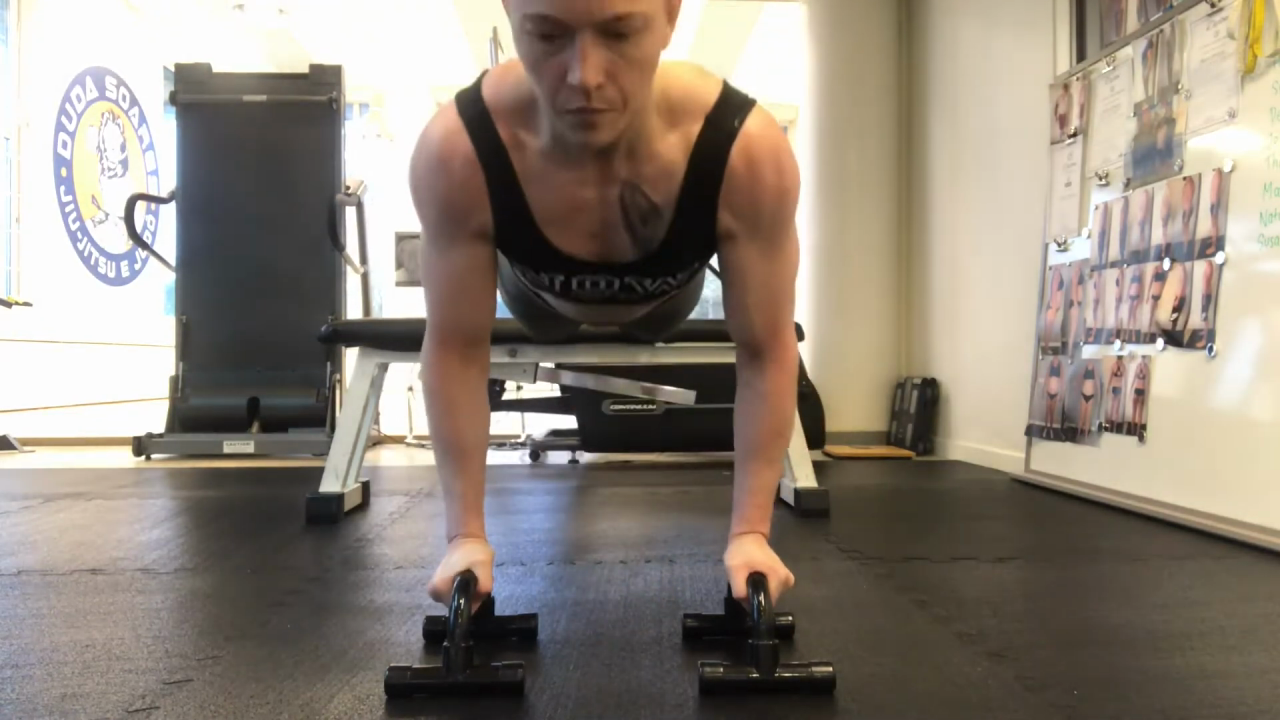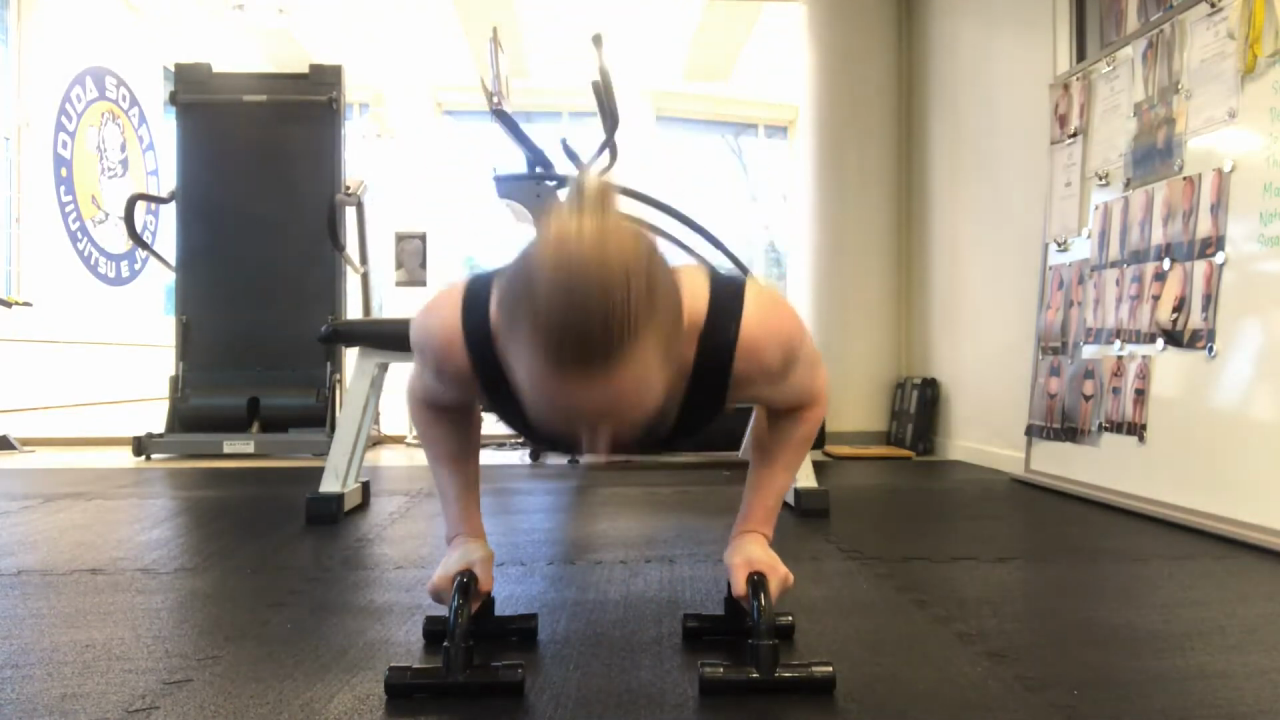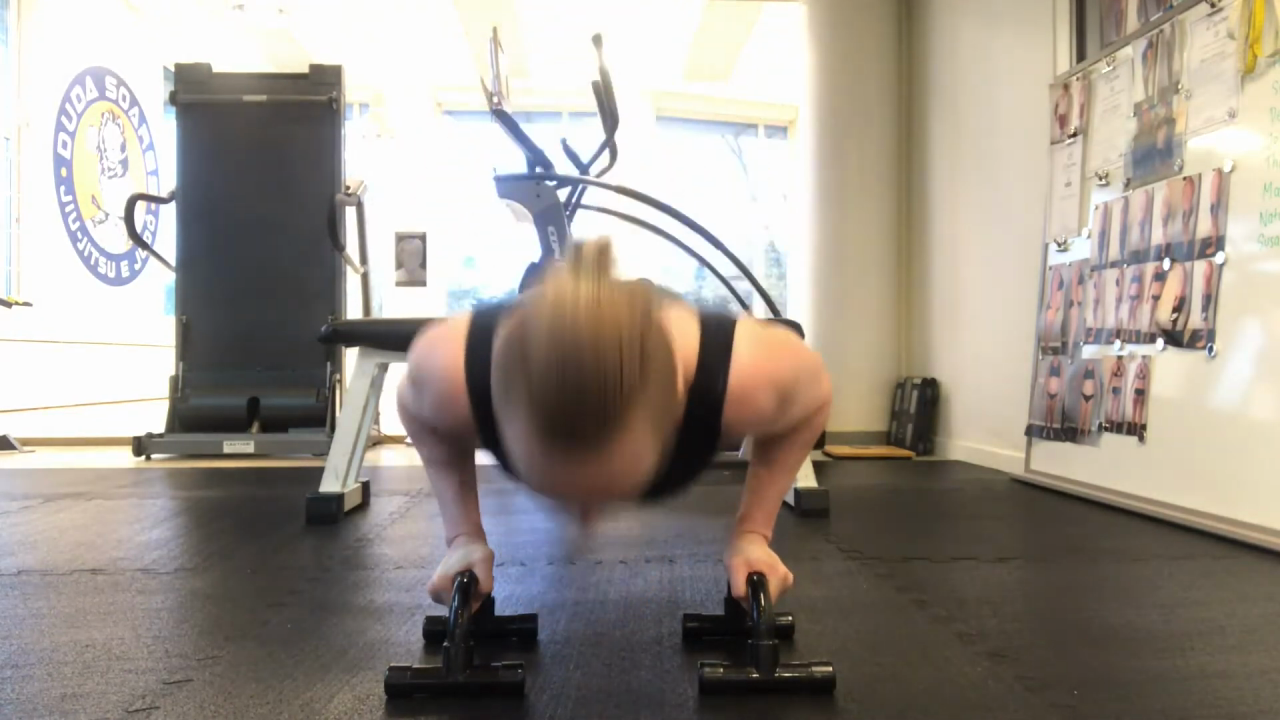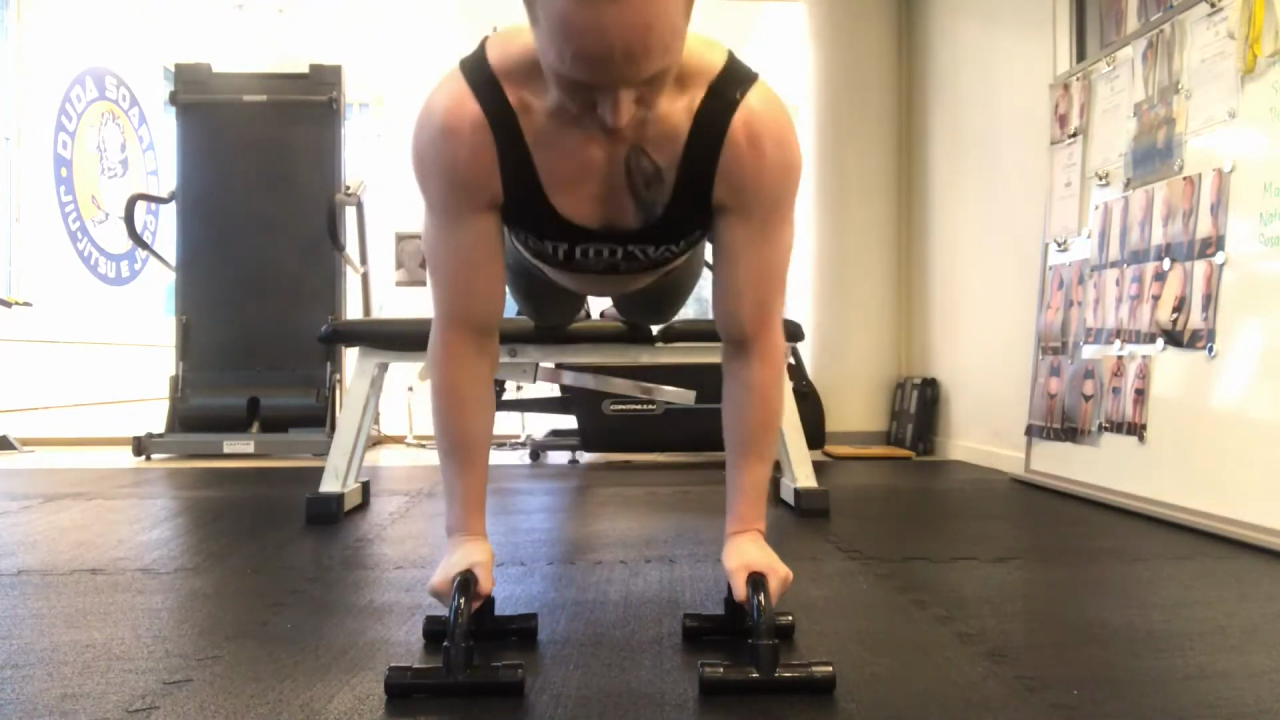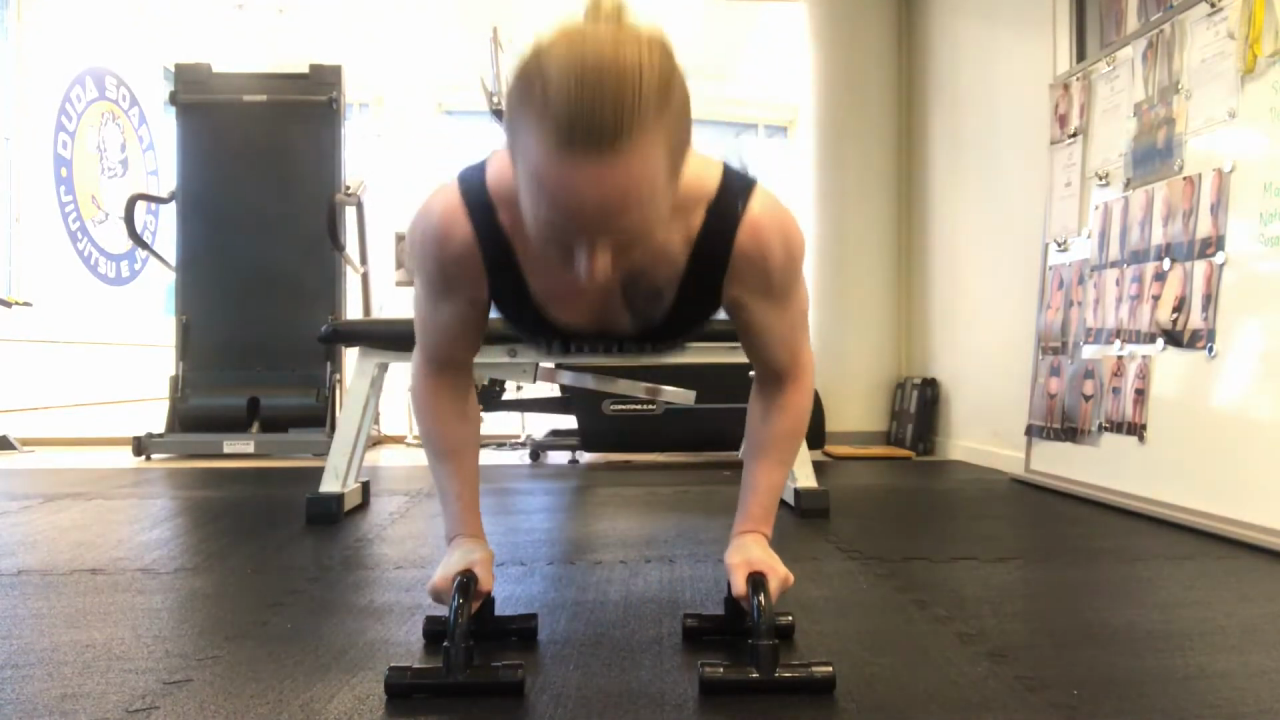
dt=0.5s
person 1, frame 1
left shoulder: (748, 152)
right shoulder: (455, 151)
left elbow: (765, 352)
right elbow: (455, 350)
left wrist: (749, 533)
right wrist: (466, 536)
left hip: (660, 293)
right hip: (544, 291)
left knee: (655, 330)
right knee: (542, 328)
person 1, frame 2
left shoulder: (748, 332)
right shoulder: (454, 330)
left elbow: (803, 399)
right elbow: (433, 400)
left wrist: (752, 532)
right wrist: (464, 536)
person 1, frame 3
left shoulder: (742, 377)
right shoulder: (454, 373)
left elbow: (816, 394)
left wrist: (753, 531)
right wrist: (465, 534)
left ankle: (647, 299)
right ankle: (541, 290)
person 1, frame 4
left shoulder: (750, 124)
right shoulder: (460, 117)
left elbow: (751, 342)
right elbow: (464, 337)
left wrist: (746, 530)
right wrist: (465, 534)
left hip: (660, 267)
right hip: (541, 260)
left knee: (651, 310)
right knee: (544, 312)
person 1, frame 5
left shoulder: (753, 232)
right shoulder: (455, 225)
left elbow: (786, 377)
right elbow: (442, 369)
left wrist: (755, 529)
right wrist: (465, 532)
right hip: (541, 313)
